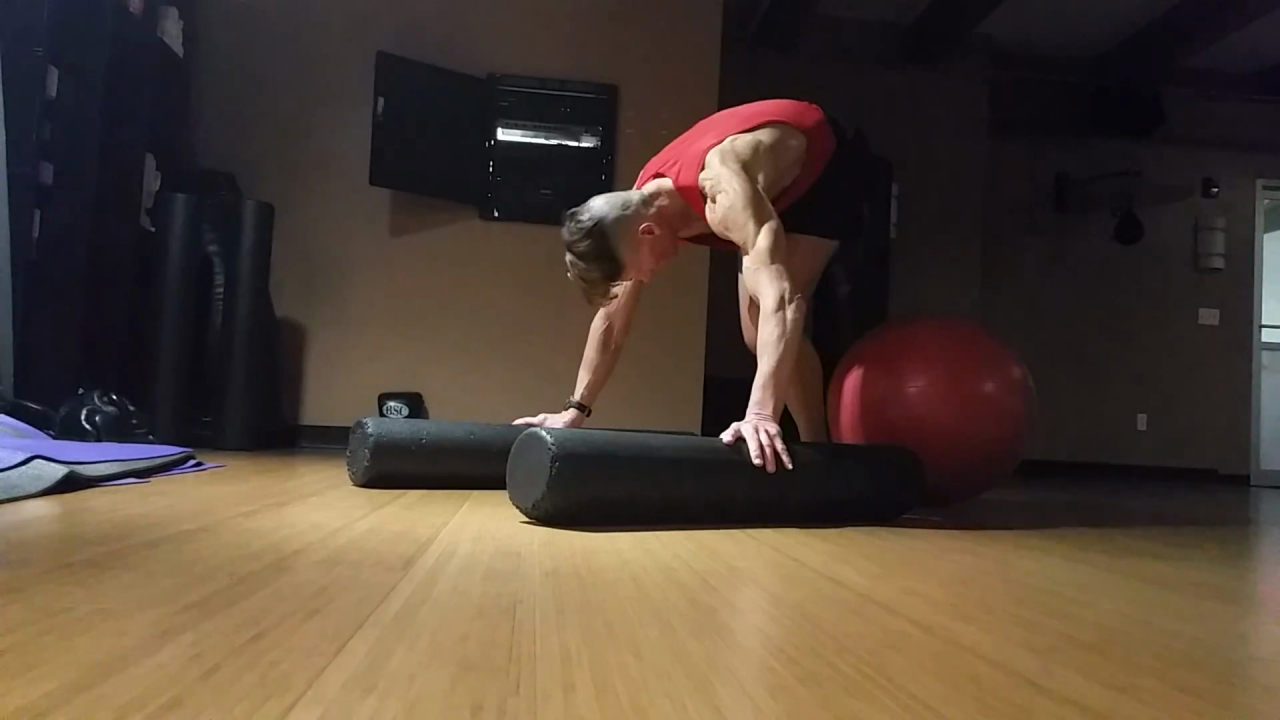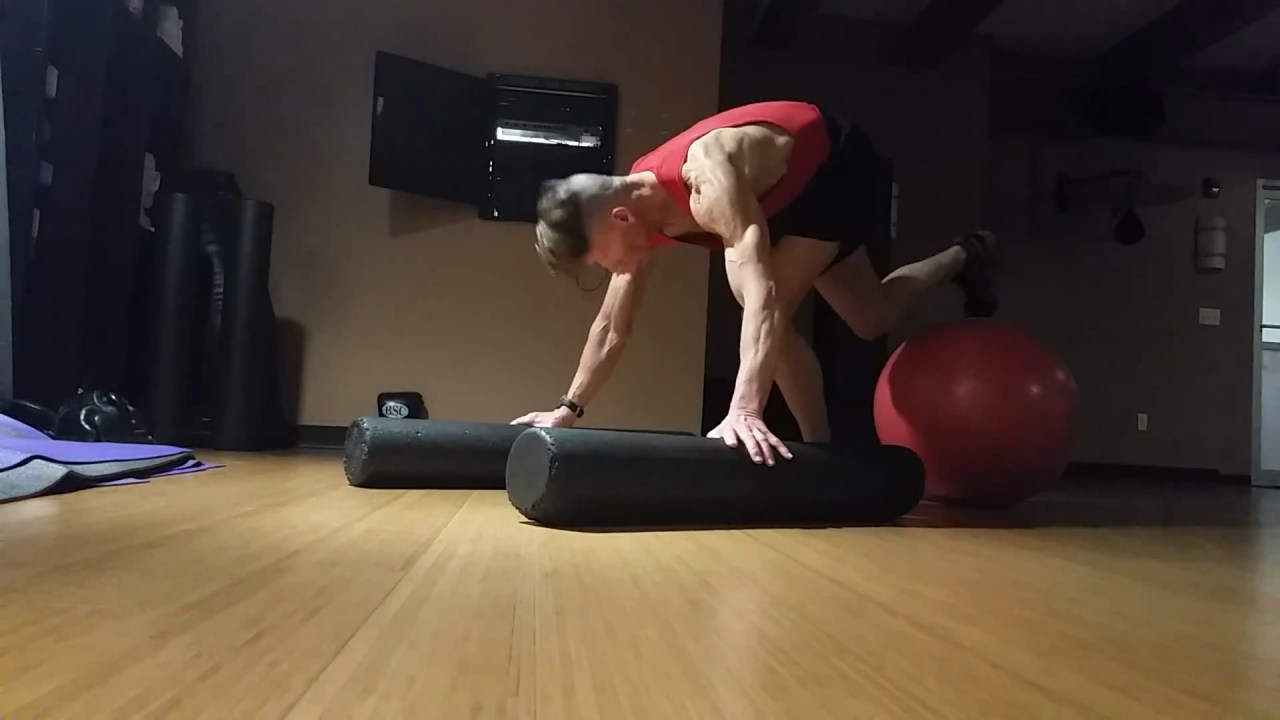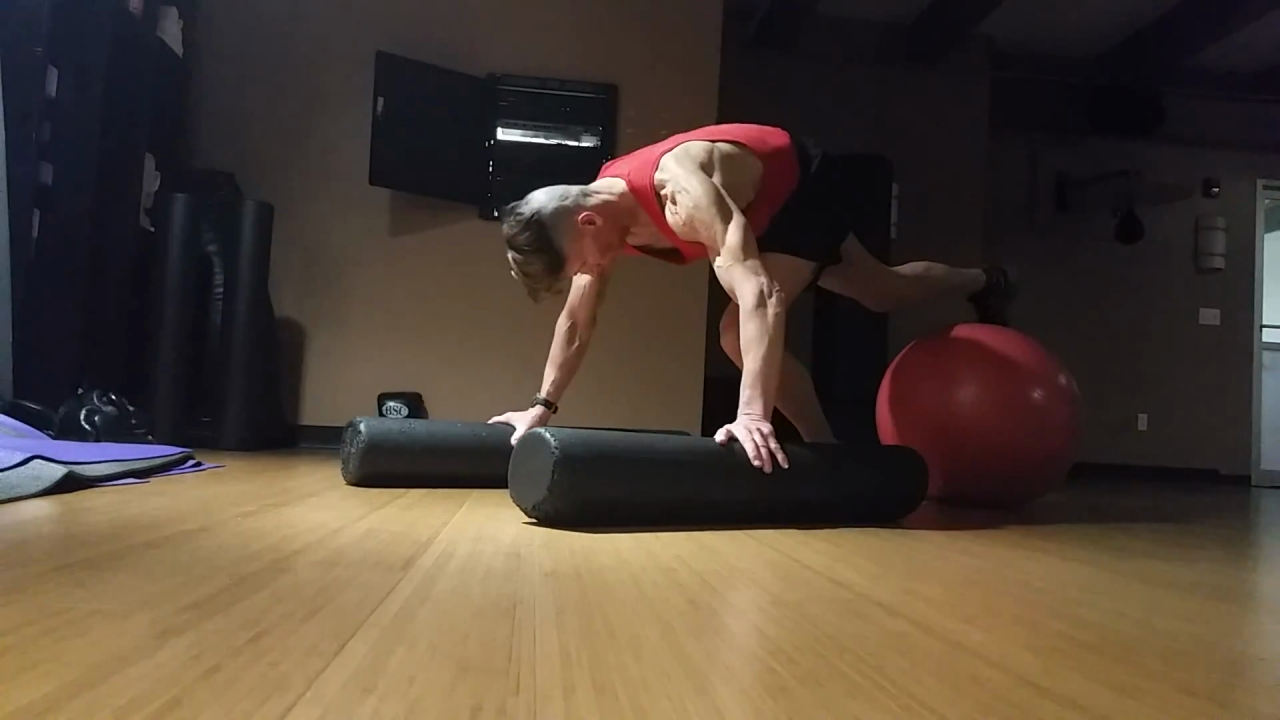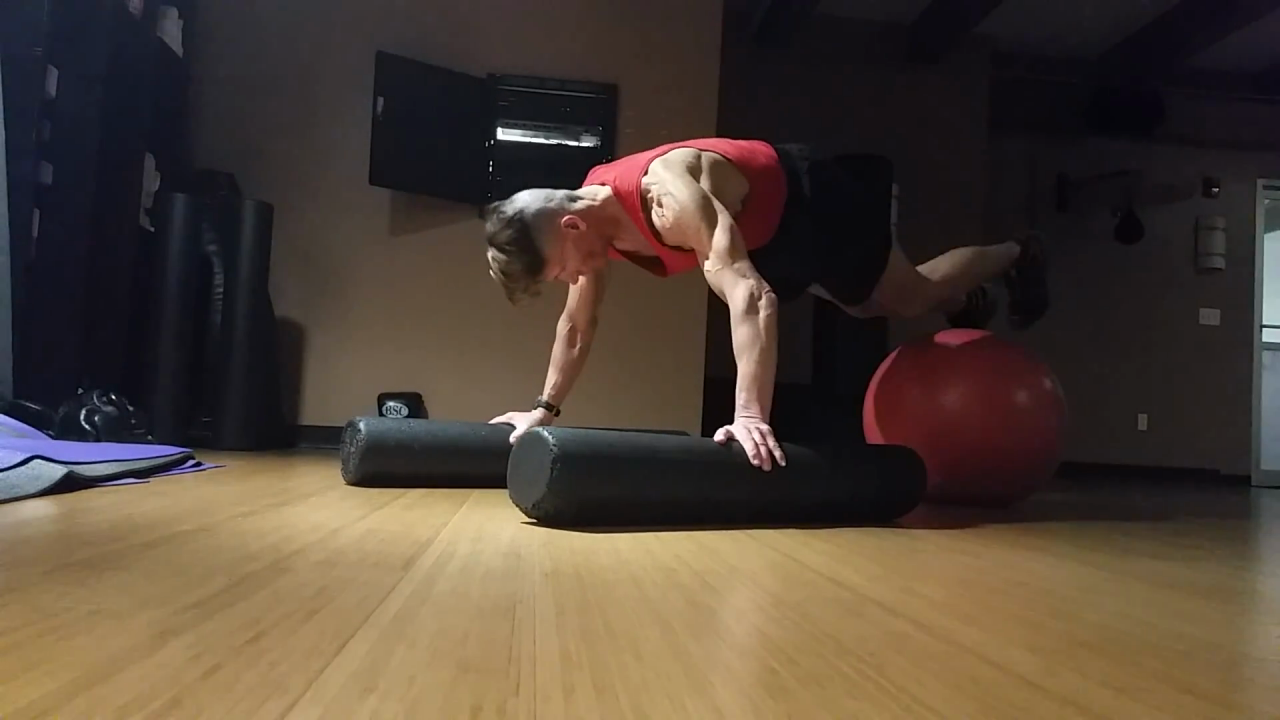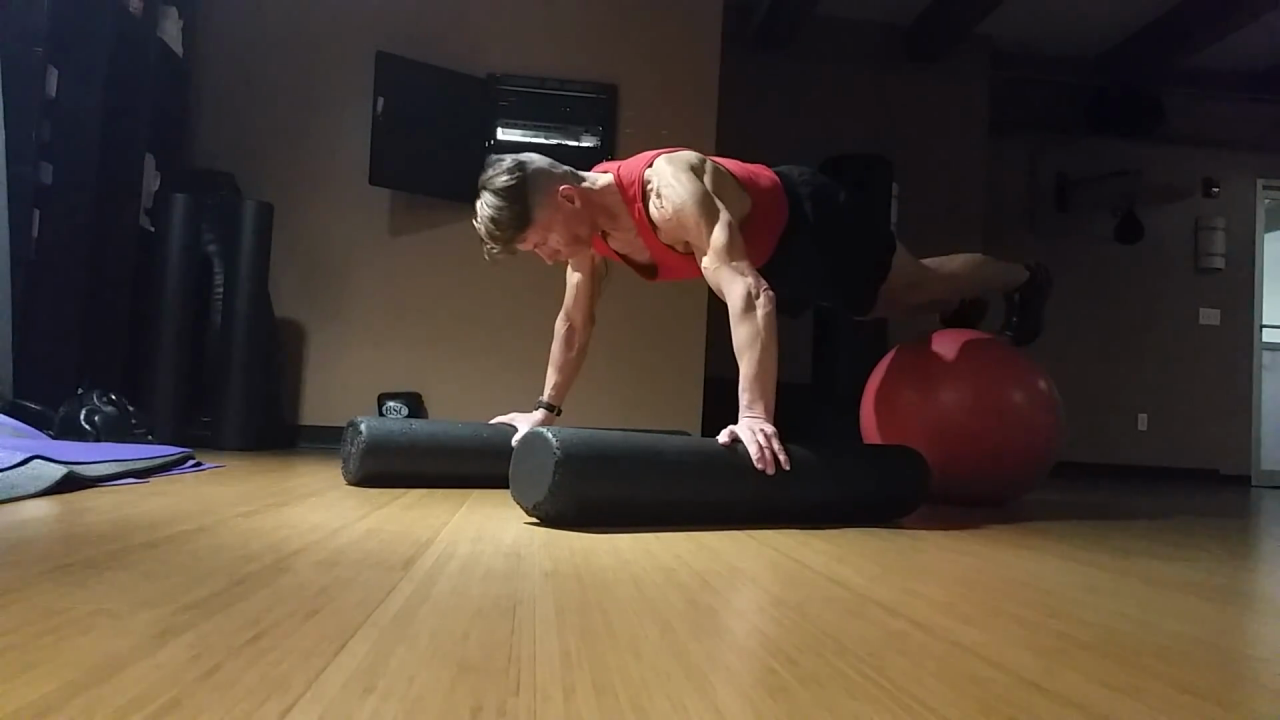
dt=1s
person 1, frame 1
left shoulder: (724, 195)
right shoulder: (639, 208)
left elbow: (782, 299)
right elbow: (612, 321)
left wrist: (761, 415)
right wrist: (575, 411)
left hip: (827, 163)
right hip: (779, 177)
left knee: (772, 317)
right knee: (760, 338)
person 1, frame 2
left shoulder: (707, 184)
right shoulder: (631, 204)
left elbow: (761, 296)
right elbow: (612, 326)
left wrist: (744, 411)
right wrist: (568, 409)
left hip: (835, 165)
right hip: (789, 187)
left knee: (768, 313)
right knee: (872, 320)
right ankle: (962, 258)
person 1, frame 3
left shoulder: (681, 193)
right shoulder: (599, 208)
left elbow: (759, 295)
right elbow: (576, 322)
left wrist: (752, 415)
right wrist: (542, 406)
left hip: (808, 184)
right hip: (769, 204)
left knee: (738, 335)
right knee: (884, 291)
right ankle: (982, 283)
person 1, frame 4
left shoulder: (669, 196)
right shoulder: (585, 211)
left elbow: (749, 296)
right elbow: (576, 324)
left wrist: (752, 416)
right wrist: (545, 408)
left hip: (806, 197)
right hip: (764, 232)
left knee: (907, 296)
right knee: (862, 305)
left ankle: (1017, 258)
right ankle: (962, 303)
person 1, frame 5
left shoulder: (668, 191)
right shoulder: (588, 224)
left elbow: (749, 296)
right elbow: (575, 322)
left wrist: (754, 415)
right wrist: (546, 409)
left hip: (807, 222)
right hip: (765, 251)
left knee: (912, 286)
right knee: (884, 302)
left ankle: (1022, 281)
right ankle: (960, 306)
